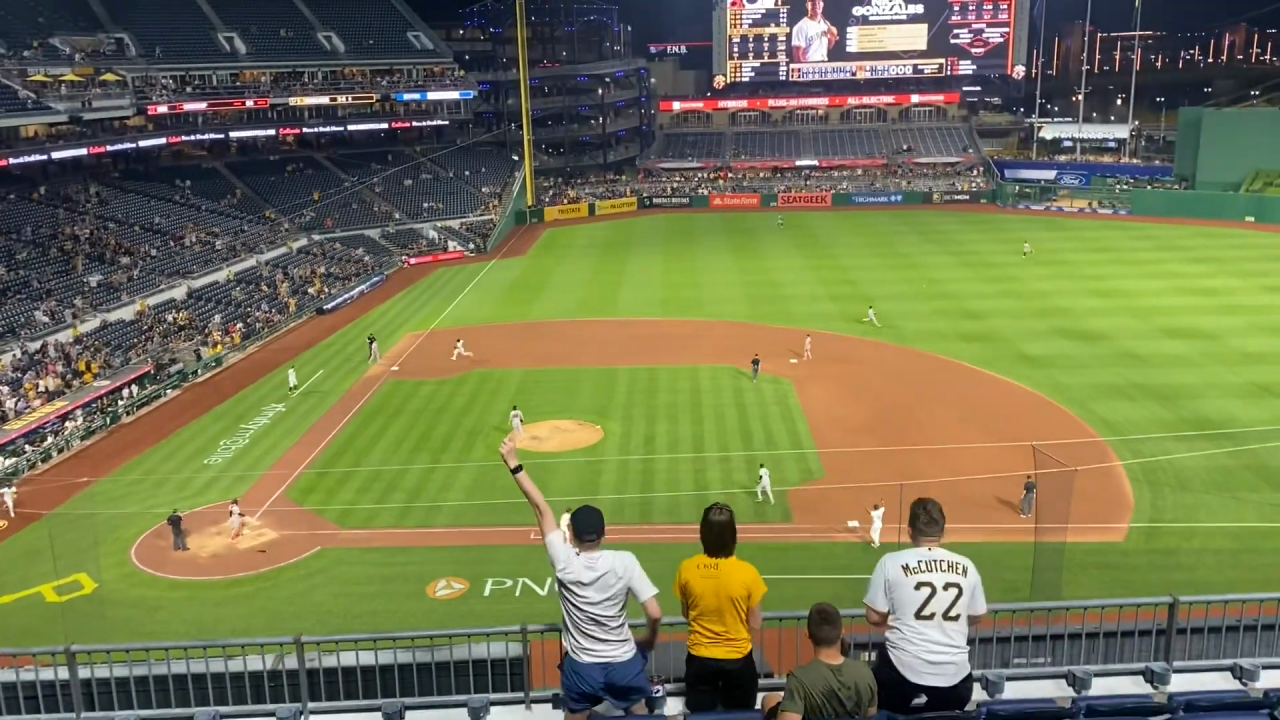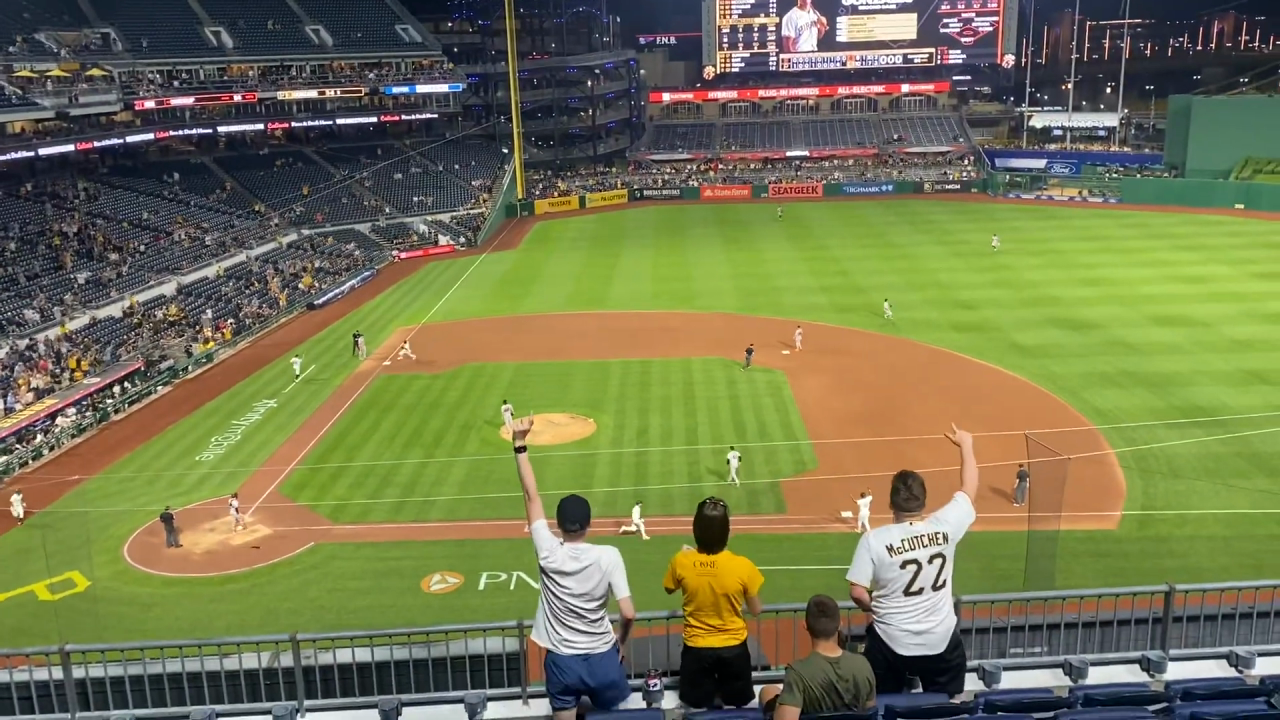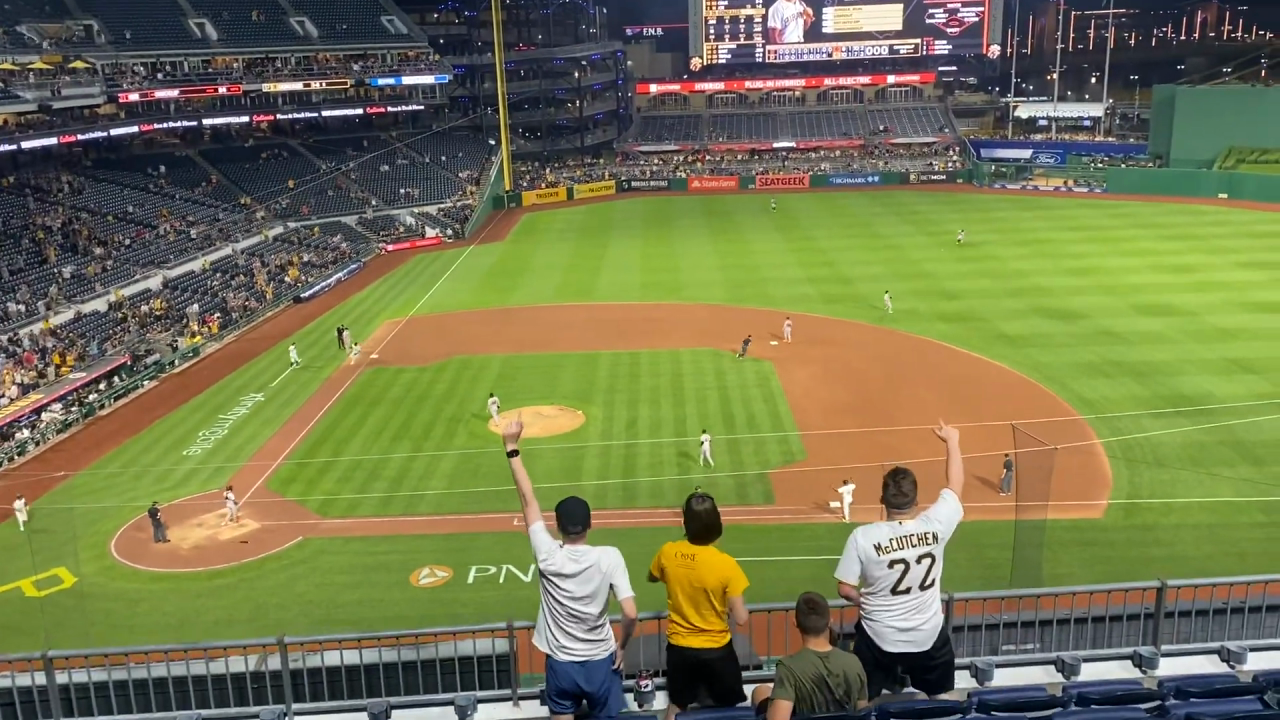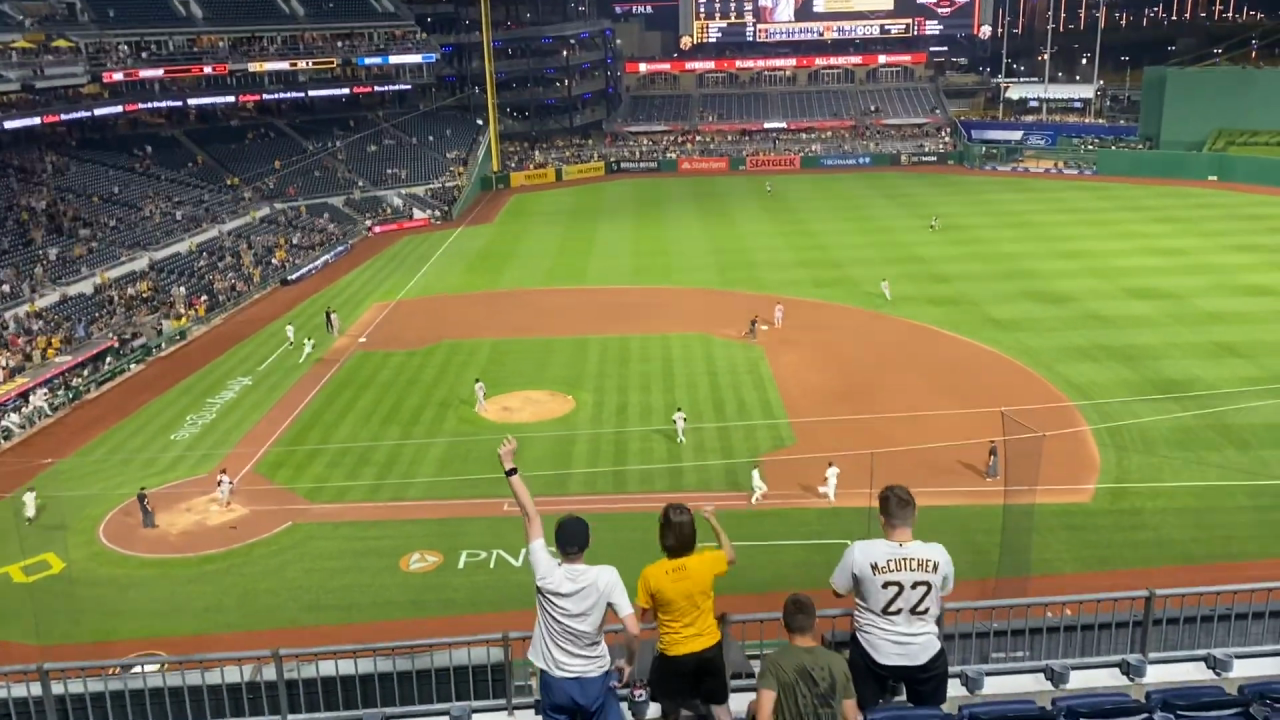
dt=0.4s
person 1, frame 1
left shoulder: (565, 562)
right shoulder: (624, 561)
left elbow: (542, 509)
right elbow: (655, 614)
left wrist: (514, 464)
right wrist: (650, 638)
left hip: (581, 666)
right hip: (623, 662)
person 1, frame 2
left shoulder: (548, 553)
right shoulder: (608, 556)
left elbow: (531, 496)
right elbow: (628, 613)
left wrist: (519, 444)
right wrist: (621, 639)
left hip: (562, 659)
right hip: (602, 656)
person 1, frame 3
left shoulder: (548, 556)
right shoulder: (609, 557)
left elbow: (528, 501)
right elbow: (631, 614)
left wrist: (512, 448)
right wrist: (622, 646)
left hip: (561, 664)
right hip: (601, 662)
person 1, frame 4
left shoulder: (546, 574)
right shoulder: (606, 576)
left elbow: (531, 516)
right elbow: (633, 630)
left wrist: (509, 467)
right wrist: (628, 662)
left hip: (556, 681)
right hip: (595, 680)
person 2, frame 1
left shoulder: (891, 563)
right shoulder: (965, 566)
left elbow: (875, 616)
right elbow: (978, 616)
left hip: (903, 667)
right hip: (954, 673)
person 2, frame 2
left shoulder: (874, 539)
right shoulder: (945, 527)
left elbow: (857, 593)
right elbow: (969, 487)
right wrist: (965, 445)
left hip: (891, 642)
right hip: (941, 642)
person 2, frame 3
left shoulder: (862, 536)
right shoulder: (935, 526)
left elbow: (845, 590)
right elbow: (956, 483)
right wrist: (951, 440)
left hip: (879, 640)
right hip: (929, 639)
person 2, frame 4
left shoulder: (859, 552)
right shoulder: (937, 553)
left elbow: (839, 591)
right elbow: (944, 593)
left hip: (873, 654)
right hip: (925, 655)
left knee: (860, 713)
person 3, frame 1
left shoulder: (687, 569)
right shoulder: (747, 572)
left elbow: (686, 613)
right elbow: (755, 624)
left hip: (699, 657)
right hip: (738, 659)
person 3, frame 2
left shoulder: (682, 562)
right shoulder: (743, 566)
left elbow: (669, 589)
right elbow: (756, 610)
left hip: (696, 649)
right hip: (733, 649)
left knee: (695, 711)
right knee: (736, 710)
person 3, frame 3
left shoulder: (667, 553)
right shoulder: (725, 564)
left elbow: (652, 579)
right elbow: (741, 619)
left hip: (679, 648)
right hip: (716, 649)
person 3, frame 4
left shoulder: (651, 574)
right shoulder: (708, 561)
left elbow: (646, 617)
right elbow: (730, 555)
right wrist: (713, 521)
left hip: (672, 655)
right hip: (708, 649)
